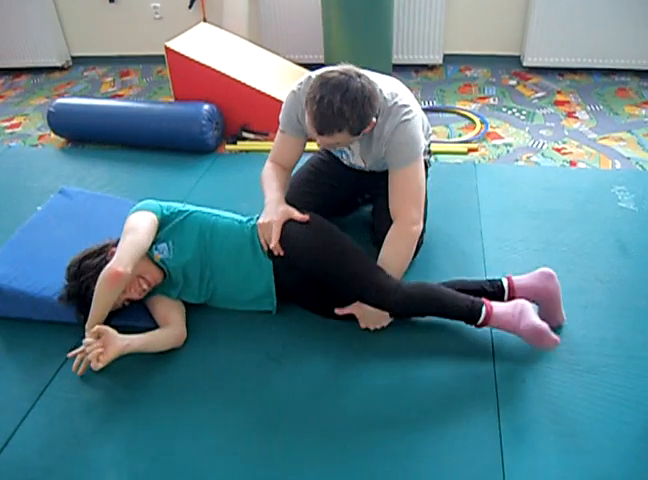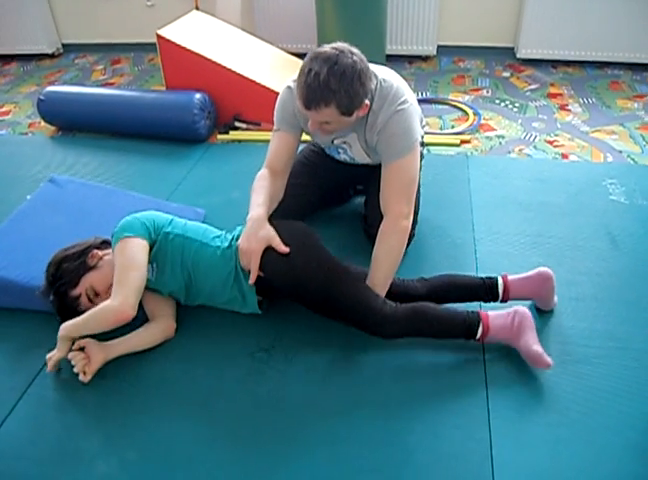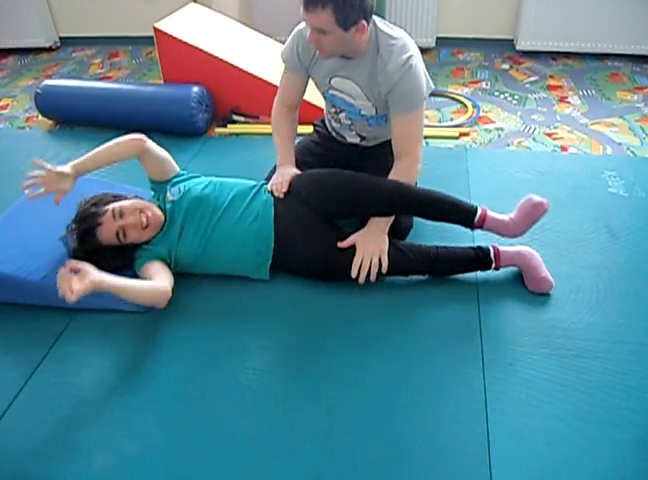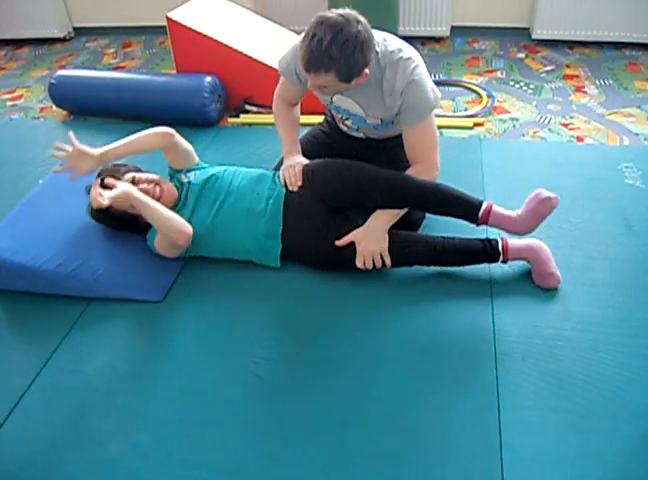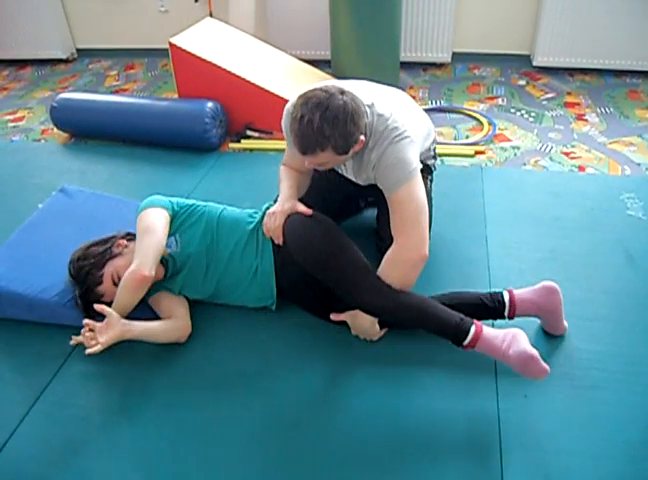
dt=1s
person 1, frame 1
left shoulder: (145, 213)
right shoulder: (161, 289)
left elbow: (118, 270)
right elbow: (175, 332)
left wrist: (91, 324)
right wrist: (118, 343)
left hip: (287, 244)
right hip: (285, 290)
left knee: (390, 294)
right knee: (401, 304)
left ankle: (504, 312)
right ankle: (520, 286)
person 1, frame 2
left shoulder: (131, 229)
right shoulder: (147, 281)
left elbow: (121, 309)
right elbow: (164, 325)
left wrist: (69, 330)
right wrist: (104, 350)
left hip: (274, 257)
right hip: (269, 292)
left knee: (384, 317)
right knee: (402, 292)
left ankle: (504, 324)
right ankle: (513, 285)
person 1, frame 3
left shoulder: (167, 190)
right shoulder: (151, 257)
left elbow: (139, 142)
right elbow: (160, 293)
left wrist: (72, 171)
right wrist: (97, 279)
left hip: (285, 200)
right hip: (286, 253)
left knee: (390, 193)
right knee: (398, 259)
left ankle: (498, 221)
right ankle: (502, 258)
person 1, frame 4
left shoulder: (185, 170)
right shoulder: (160, 237)
left elbow: (164, 134)
right elbow: (182, 235)
left wrist: (96, 156)
right wrist: (124, 201)
left hip: (297, 185)
right hip: (295, 239)
left knee: (394, 185)
right knee: (404, 250)
left ankle: (507, 219)
right ankle: (511, 249)
person 1, frame 5
left shoulder: (151, 210)
right shoulder: (163, 289)
left elbow: (141, 271)
right elbow: (179, 327)
left wrist: (117, 314)
right wrist: (120, 327)
left hip: (285, 236)
right hip: (283, 286)
left knee: (372, 296)
right knee: (375, 314)
left ankle: (507, 318)
right ankle: (515, 303)
person 2, frame 1
left shoulder: (401, 119)
right shoulder: (301, 95)
left elbow: (409, 222)
right elbow: (277, 164)
right wrist: (274, 202)
left hip: (401, 162)
right hip: (340, 160)
left knee: (404, 248)
right knee: (286, 221)
left ankle: (375, 198)
right ankle: (361, 196)
person 2, frame 2
left shoulder: (396, 110)
right shoulder: (295, 94)
left elbow: (398, 216)
right elbow: (273, 170)
right wrist: (256, 218)
left hip: (387, 157)
right hip: (332, 152)
left knee: (395, 236)
right knee: (280, 206)
left ankle: (368, 189)
right ankle: (351, 188)
person 2, frame 3
left shoulder: (401, 61)
right shoulder: (304, 39)
left elbow: (408, 160)
right elbow: (284, 107)
left wrist: (377, 229)
right wrist: (285, 164)
left hip: (385, 146)
right hip: (333, 137)
left knee: (392, 231)
person 2, frame 4
left shoulder: (407, 75)
right shoulder: (305, 52)
left elbow: (427, 166)
right elbow: (283, 101)
left wrist: (377, 226)
right wrist: (292, 154)
left hip: (394, 139)
right hip: (340, 130)
left knee: (402, 222)
person 2, frame 5
left shoulder: (394, 143)
right shoulder: (298, 114)
left elbow: (415, 250)
right elbow: (293, 168)
right wrist: (285, 200)
left hip: (409, 161)
right hip: (344, 169)
left knee: (403, 257)
right knee: (284, 223)
right ankle: (366, 198)
